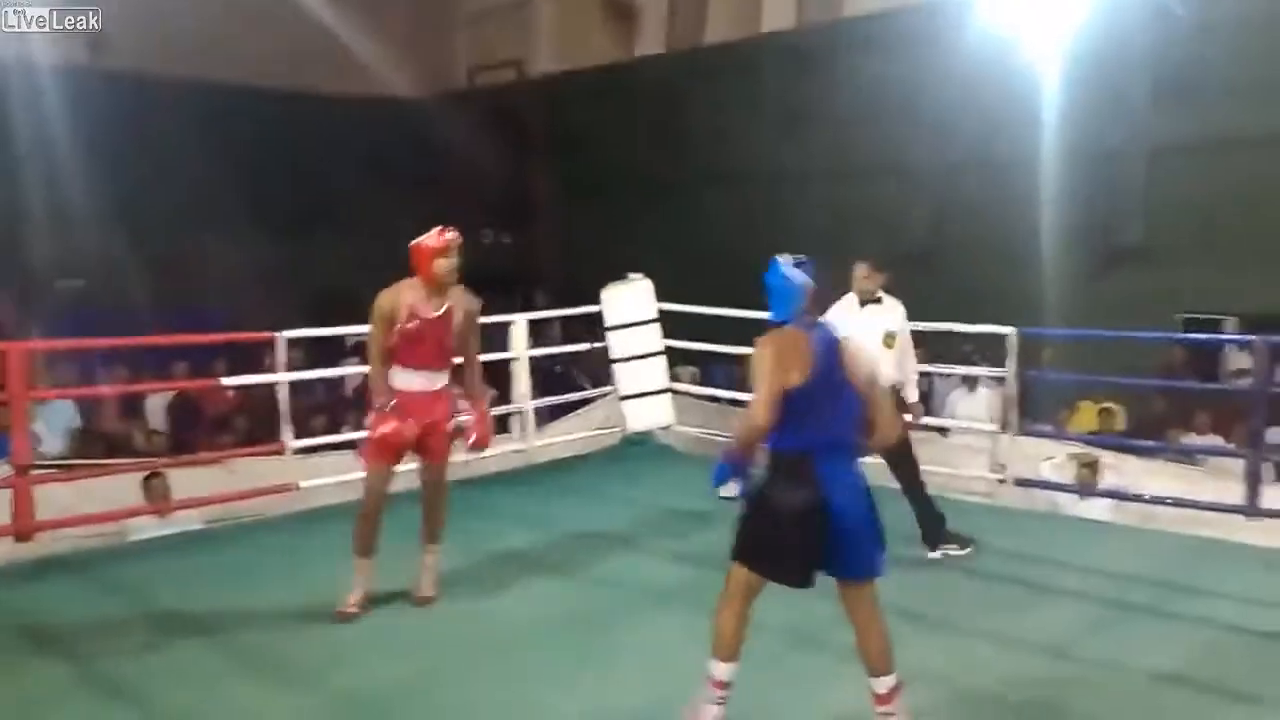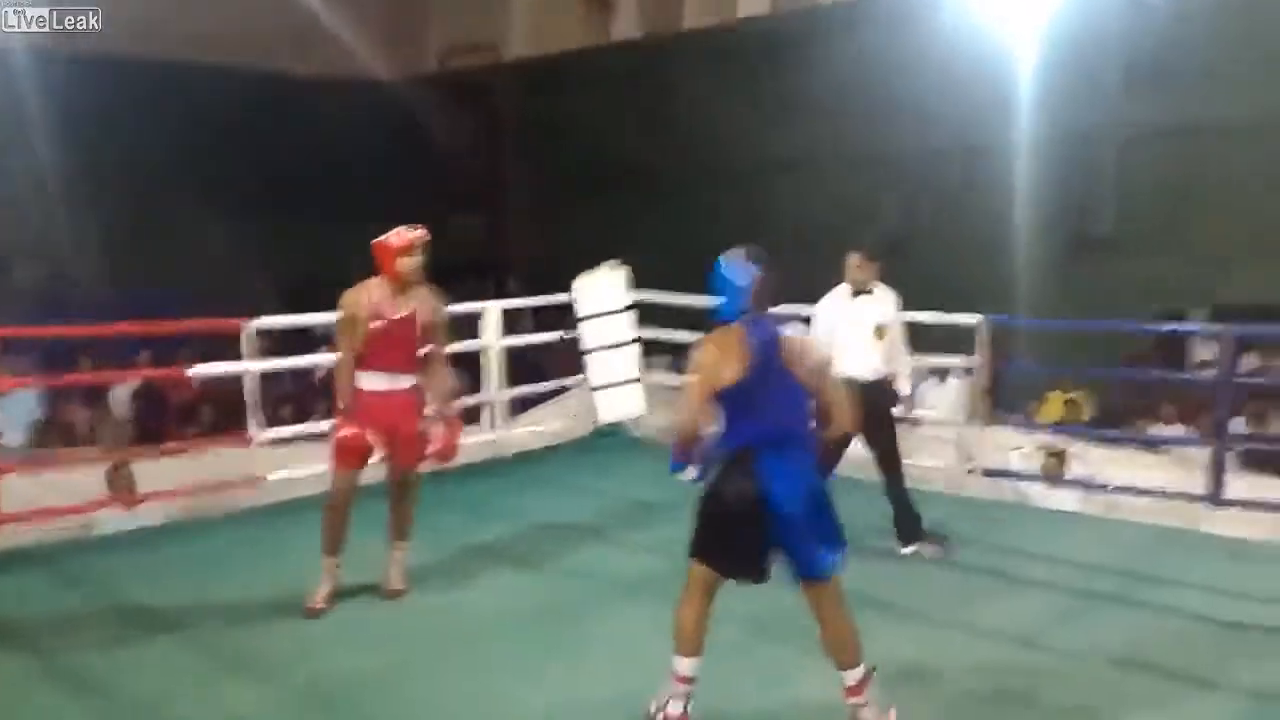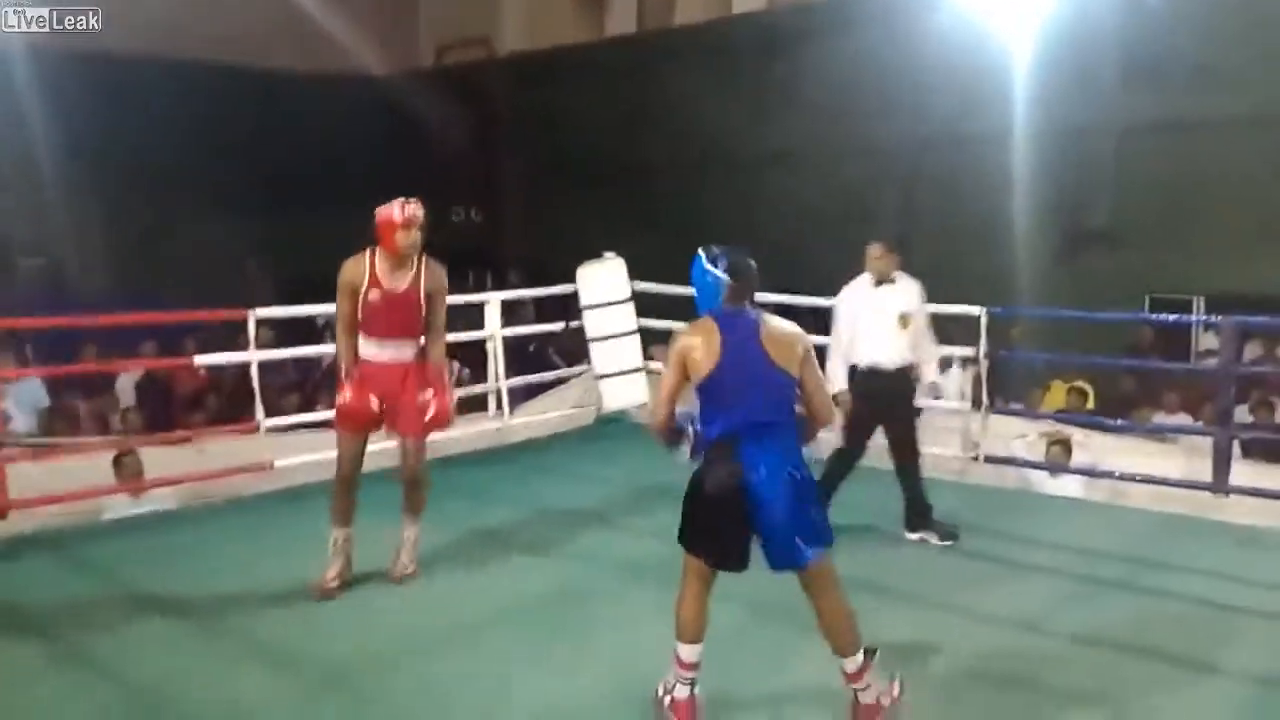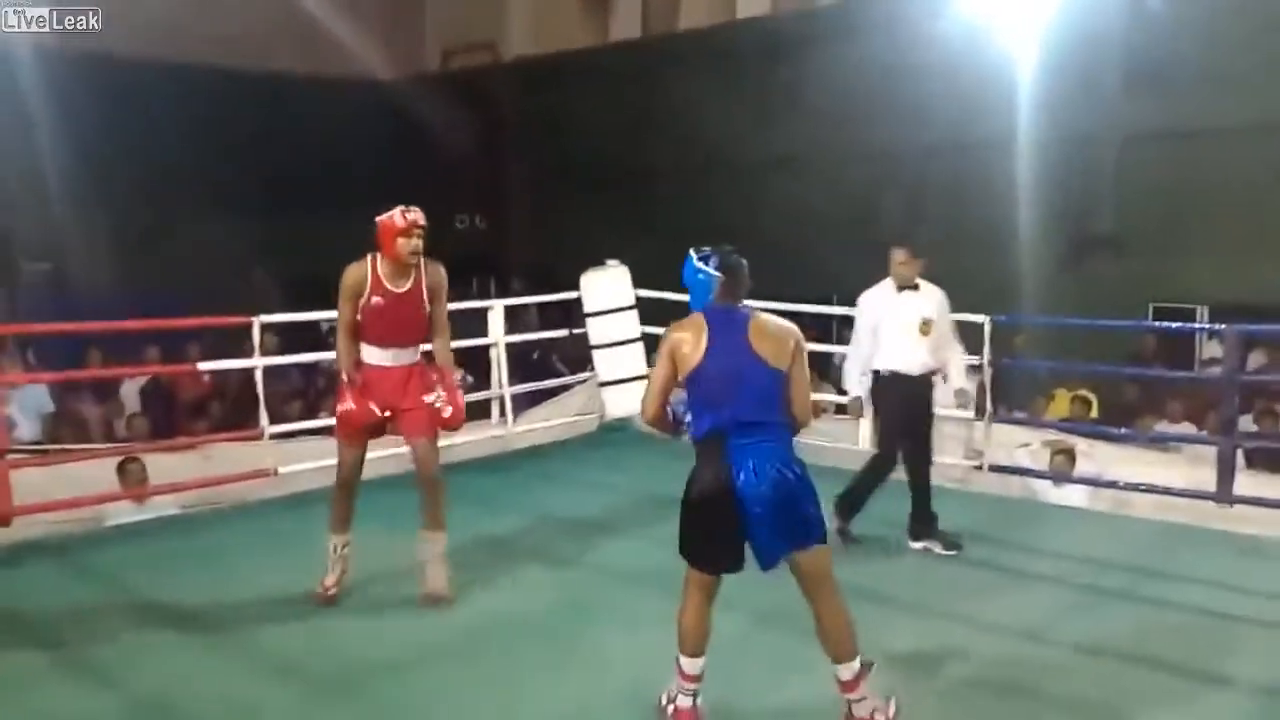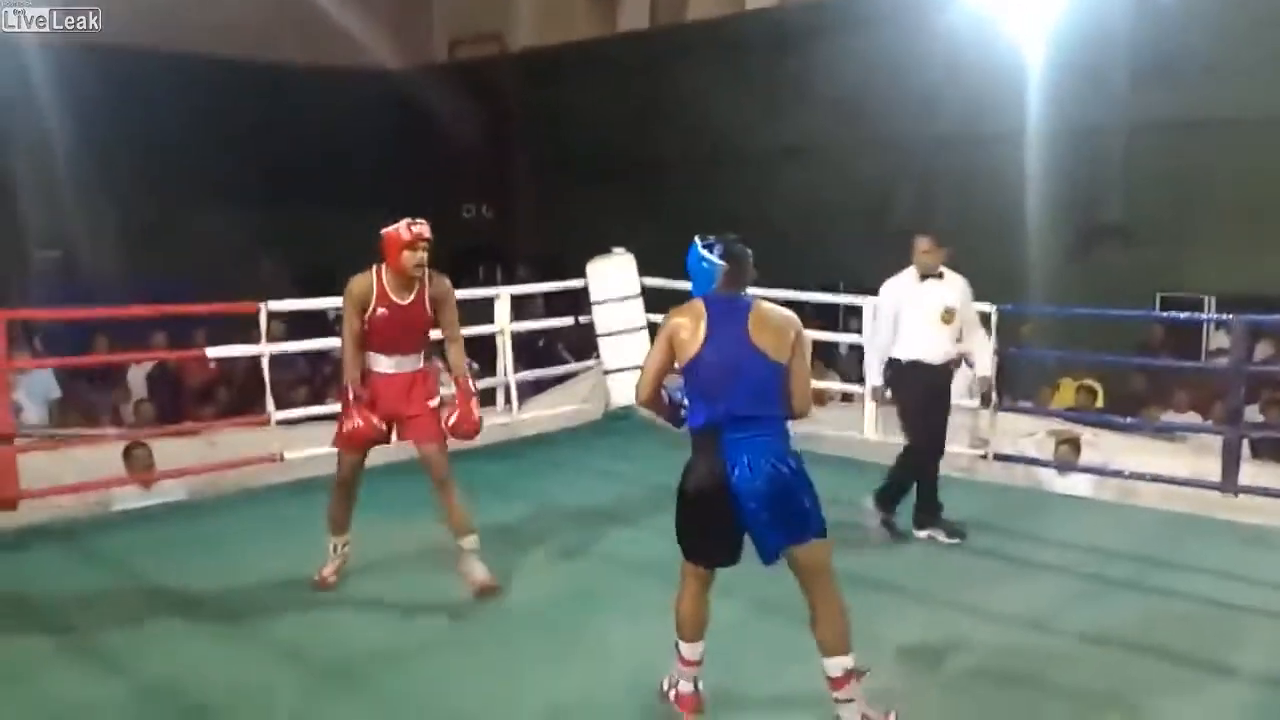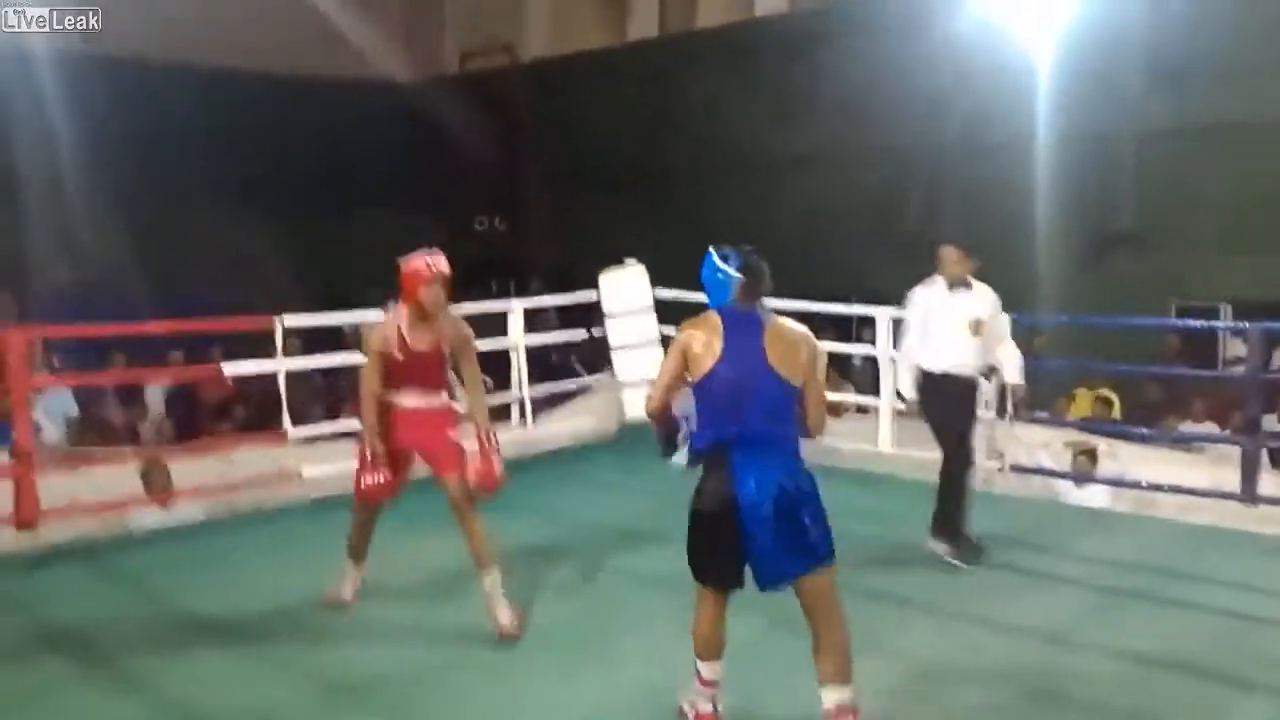
dt=0.1s
person 1, frame 1
left shoulder: (776, 345)
right shoulder: (853, 353)
left elbow: (760, 420)
right elbow: (887, 431)
left wrist: (737, 459)
left hip: (790, 487)
right hip: (846, 486)
left knee: (736, 596)
right knee: (863, 606)
person 1, frame 2
left shoulder: (716, 345)
right shoulder: (802, 347)
left elbow: (688, 425)
right elbow: (841, 421)
left wrist: (684, 455)
left hip: (740, 481)
right hip: (797, 479)
left knee: (697, 591)
right knee: (828, 600)
person 1, frame 3
left shoulder: (691, 339)
right shoulder: (790, 336)
left elbow: (662, 418)
right elbow: (821, 416)
left wrist: (681, 439)
left hip: (722, 473)
right hip: (783, 470)
left knee: (695, 580)
right knee: (822, 586)
person 1, frame 4
left shoulder: (681, 335)
right shoulder: (783, 331)
left elbow: (652, 412)
right elbow: (802, 414)
left hip: (714, 472)
right hip: (775, 467)
left knee: (699, 590)
right knee: (821, 587)
person 1, frame 5
left shoulder: (680, 321)
right shoulder: (781, 321)
left elbow: (647, 394)
right elbow: (800, 405)
left wrist: (679, 412)
left hip: (711, 466)
right hip: (771, 461)
left knee: (695, 577)
right knee: (819, 583)
person 1, frame 6
left shoulder: (696, 333)
right shoulder: (799, 339)
left elbow: (655, 406)
right elbow: (813, 424)
left wrist: (674, 434)
left hip: (721, 484)
right hip: (782, 481)
left knee: (712, 598)
right knee: (826, 613)
person 2, frame 1
left shoulder: (465, 305)
right shoulder: (392, 300)
left elbow: (470, 361)
right elbow: (377, 357)
left wrist: (480, 406)
right wrist: (383, 407)
left hip: (438, 403)
right hip: (395, 401)
left knee: (434, 491)
right knee: (374, 496)
left ankle: (428, 569)
right ankle: (361, 582)
person 2, frame 2
left shoulder: (431, 304)
right shoulder: (357, 300)
left elbow: (437, 365)
right elbow: (346, 360)
left wrist: (445, 415)
right wrist: (345, 413)
left hip: (405, 404)
right hip: (362, 402)
left knee: (402, 490)
right knee: (340, 495)
left ankle: (397, 564)
right ankle: (328, 578)
person 2, frame 3
left shoulder: (433, 275)
right shoulder: (355, 270)
left elbow: (436, 334)
right elbow: (345, 328)
left wrist: (441, 384)
right wrist: (347, 377)
left hip: (409, 373)
right hip: (365, 372)
left knee: (413, 467)
right knee: (348, 468)
left ankle: (408, 541)
right ankle: (340, 553)
person 2, frame 4
left shoulder: (434, 275)
right shoulder: (357, 275)
left elbow: (440, 334)
right elbow: (345, 333)
left wrist: (449, 382)
right wrist: (348, 383)
left hip: (412, 377)
right hip: (366, 377)
left knee: (429, 471)
right knee: (347, 474)
left ankle: (435, 558)
right ankle: (337, 560)
person 2, frame 5
left shoulder: (438, 287)
right shoulder: (362, 287)
left elbow: (454, 341)
right elbow: (350, 345)
left wrist: (466, 389)
right wrist: (352, 397)
left hip: (416, 382)
right hip: (371, 382)
left knee: (440, 472)
right knee: (346, 474)
left ankle: (471, 560)
right ankle: (336, 553)
person 2, frame 6
left shoulder: (456, 330)
right shoulder: (383, 332)
left elbow: (473, 386)
right elbow: (371, 394)
left wrist: (487, 443)
right wrist: (371, 451)
left hip: (437, 417)
right hip: (394, 418)
left knee: (464, 503)
right knee: (366, 505)
left ankle: (496, 597)
right ankle: (353, 575)
person 3, frame 1
left shoulder: (895, 310)
right shoulder: (838, 315)
left elbow: (906, 356)
left wrist: (911, 395)
left knee: (906, 467)
left ankle: (935, 536)
person 3, frame 2
left shoulder: (888, 300)
right shoulder: (830, 305)
left elbow: (896, 347)
left wrist: (903, 387)
left hip: (876, 390)
right hip: (844, 389)
left knee: (891, 461)
right knee: (826, 459)
left ankle: (910, 533)
person 3, frame 3
left shoulder: (912, 290)
right shoulder: (852, 295)
left elbow: (923, 337)
right elbow: (840, 343)
left wrist: (932, 376)
right wrist: (839, 386)
left hip: (900, 377)
right hip: (867, 378)
left knee: (907, 450)
right knee: (853, 447)
left ankle: (918, 521)
person 3, frame 4
left shoulder: (935, 297)
right shoulder: (873, 299)
left elbow: (948, 344)
right elbow: (860, 347)
left wrist: (958, 382)
right wrist: (855, 391)
left hip: (920, 384)
right hip: (888, 383)
left knee: (920, 459)
right knee: (887, 455)
left ankle: (923, 530)
right ankle: (844, 509)
person 3, frame 5
left shoulder: (959, 287)
right shoulder: (896, 288)
left elbow: (973, 331)
right elbow: (880, 335)
left wrist: (983, 369)
right wrist: (875, 379)
left hip: (941, 373)
right hip: (908, 371)
left knee: (933, 445)
right knee: (921, 442)
left ankle: (926, 517)
right ankle: (884, 502)
person 3, frame 6
left shoulder: (986, 297)
right shoulder: (923, 296)
left elbow: (1001, 341)
right elbow: (909, 346)
left wrist: (1013, 377)
right wrist: (909, 391)
left hip: (966, 384)
right hip: (935, 383)
left knee: (958, 458)
right knee: (958, 456)
left ankle: (945, 529)
right ankle: (947, 531)
